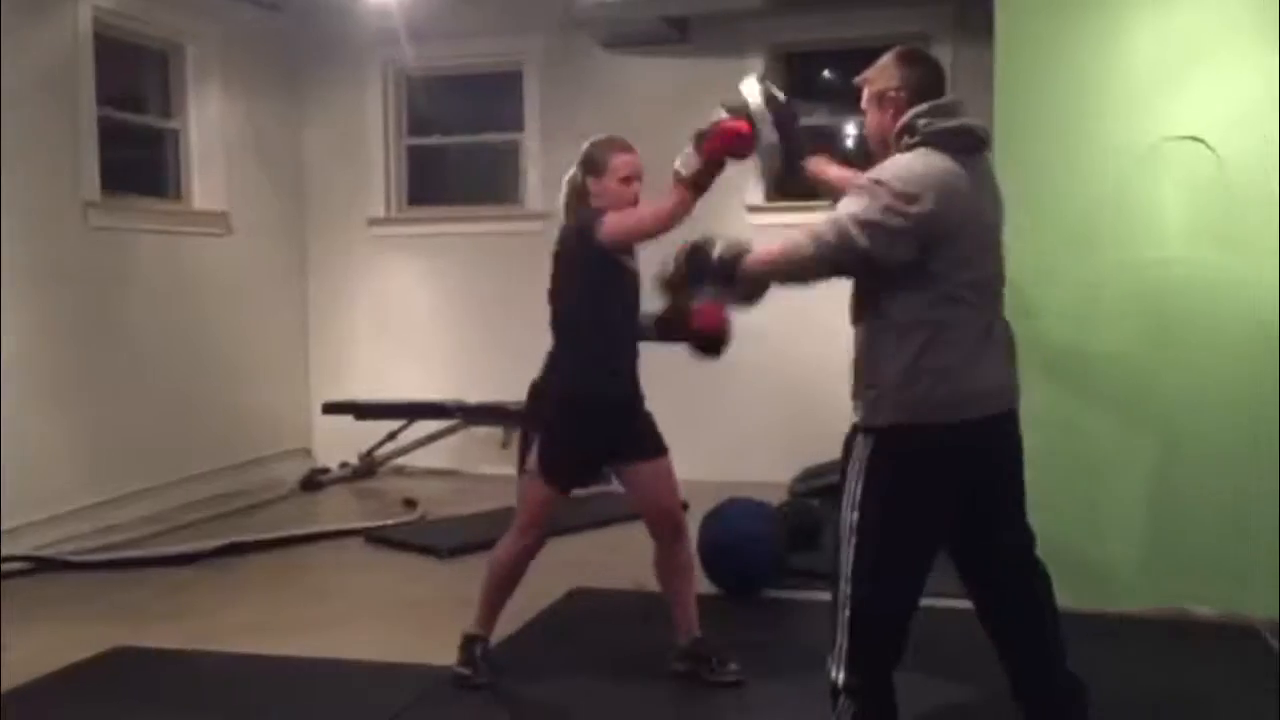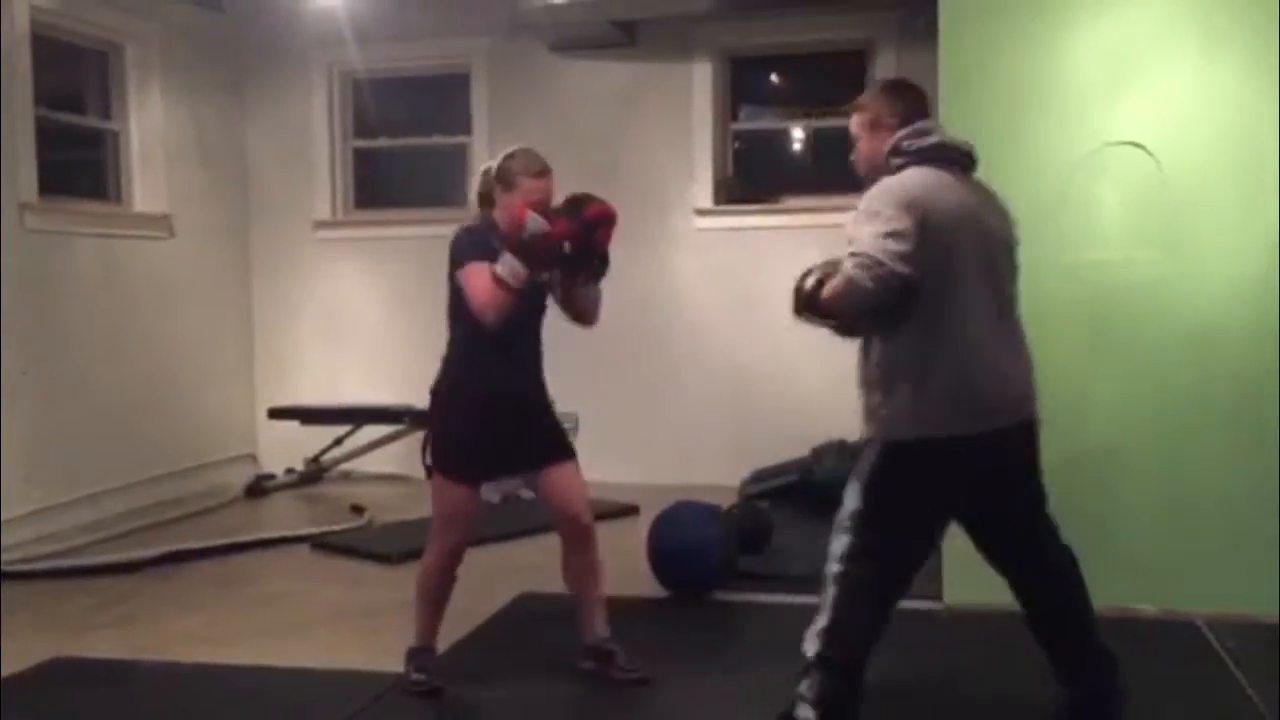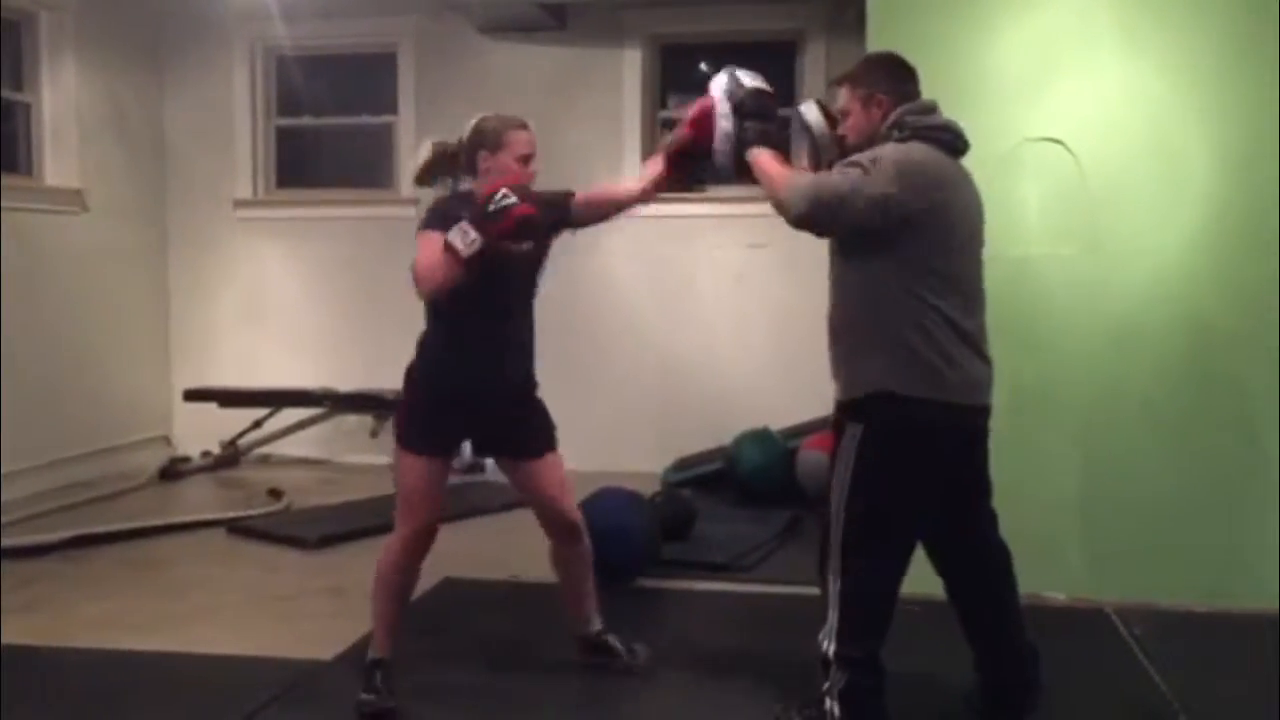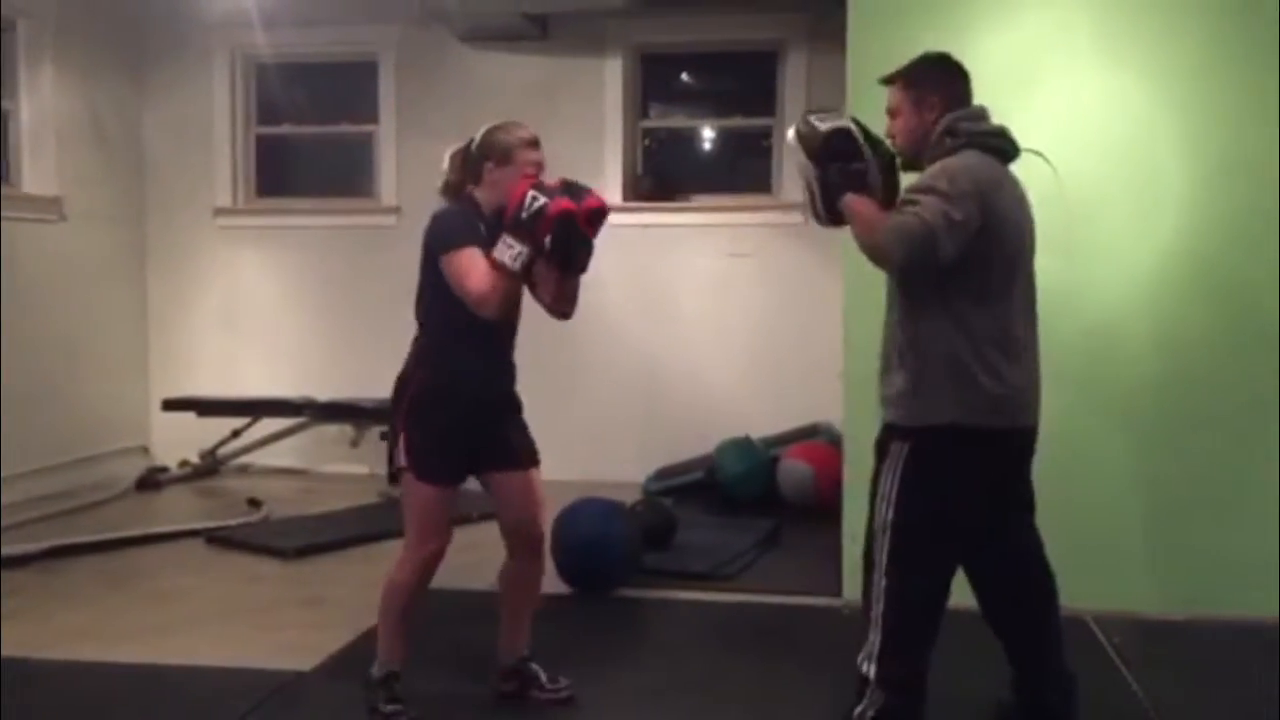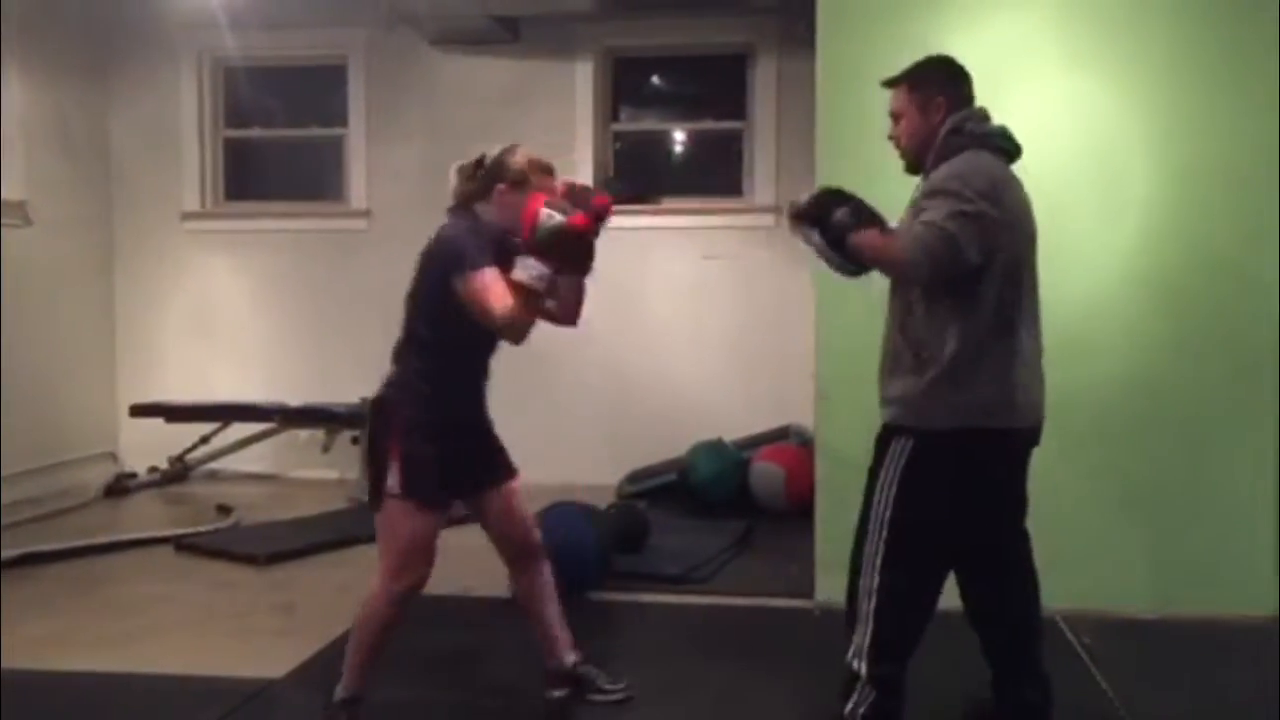
dt=1s
person 1, frame 1
left shoulder: (909, 177)
right shoulder: (974, 174)
left elbow: (826, 250)
left wrist: (733, 265)
right wrist: (804, 156)
left hip: (913, 420)
right hip: (989, 414)
left knee: (875, 588)
right knee: (1010, 572)
person 1, frame 2
left shoulder: (895, 195)
right shoulder: (982, 197)
left elbow: (863, 289)
left wrist: (819, 295)
right wrist: (849, 300)
left hip: (922, 427)
right hip: (1006, 415)
left knee: (859, 576)
right knee: (1039, 560)
person 1, frame 3
left shoulder: (900, 165)
right shoulder: (944, 171)
left elbow: (806, 202)
right elbow: (847, 206)
left wrist: (756, 144)
right wrist: (823, 157)
left hip: (896, 402)
right hip: (957, 397)
left knee: (860, 553)
right knee: (972, 546)
person 1, frame 4
left shoulder: (956, 176)
right shoulder: (992, 175)
left elbow: (901, 248)
right elbow: (927, 248)
left wrist: (848, 194)
right wrist: (876, 194)
left hip: (942, 420)
right hip: (1000, 415)
left knee: (902, 579)
right knee: (1012, 567)
person 1, frame 5
left shoulder: (965, 176)
right shoulder: (988, 174)
left elbow: (924, 258)
left wrist: (850, 234)
right wrist: (865, 231)
left hip: (944, 421)
right hip: (1000, 416)
left knee: (889, 585)
right knee: (997, 566)
person 2, frame 1
left shoulder: (621, 236)
right shoulder: (584, 225)
right elbow: (653, 220)
left wrist: (680, 321)
right wrist: (701, 162)
left hip: (621, 403)
right hip: (565, 404)
left knee: (669, 522)
right knee: (528, 535)
left ankle: (691, 645)
right ankle: (477, 639)
person 2, frame 2
left shoulder: (544, 243)
right shoulder: (471, 241)
left elbow: (586, 314)
right elbow: (490, 310)
right wrist: (524, 254)
left hip: (527, 403)
right hip: (467, 404)
left knee: (578, 519)
right knee: (450, 540)
left ankle: (596, 642)
right ankle: (422, 652)
person 2, frame 3
left shoulder: (543, 211)
right shoulder: (450, 211)
left elbow: (634, 190)
right elbow: (429, 283)
left wrist: (680, 147)
right wrist: (481, 227)
left hip: (510, 391)
right hip: (440, 389)
left knee: (564, 518)
right knee: (414, 529)
left ankle: (592, 634)
right ankle: (377, 662)
person 2, frame 4
left shoulder: (513, 225)
right shoulder: (451, 224)
left elbow: (561, 306)
right elbow: (486, 300)
right wrist: (522, 237)
left hip: (494, 403)
right hip: (435, 403)
left knee: (528, 537)
right knee: (426, 548)
left ankle: (514, 665)
person 2, frame 5
left shoulder: (505, 246)
right shoulder: (459, 243)
left elbow: (566, 314)
right elbow: (509, 324)
left wrist: (575, 255)
right wrist: (542, 257)
left hip: (464, 421)
right hip: (412, 423)
left knee: (526, 547)
right knee: (404, 577)
left ankle: (566, 670)
